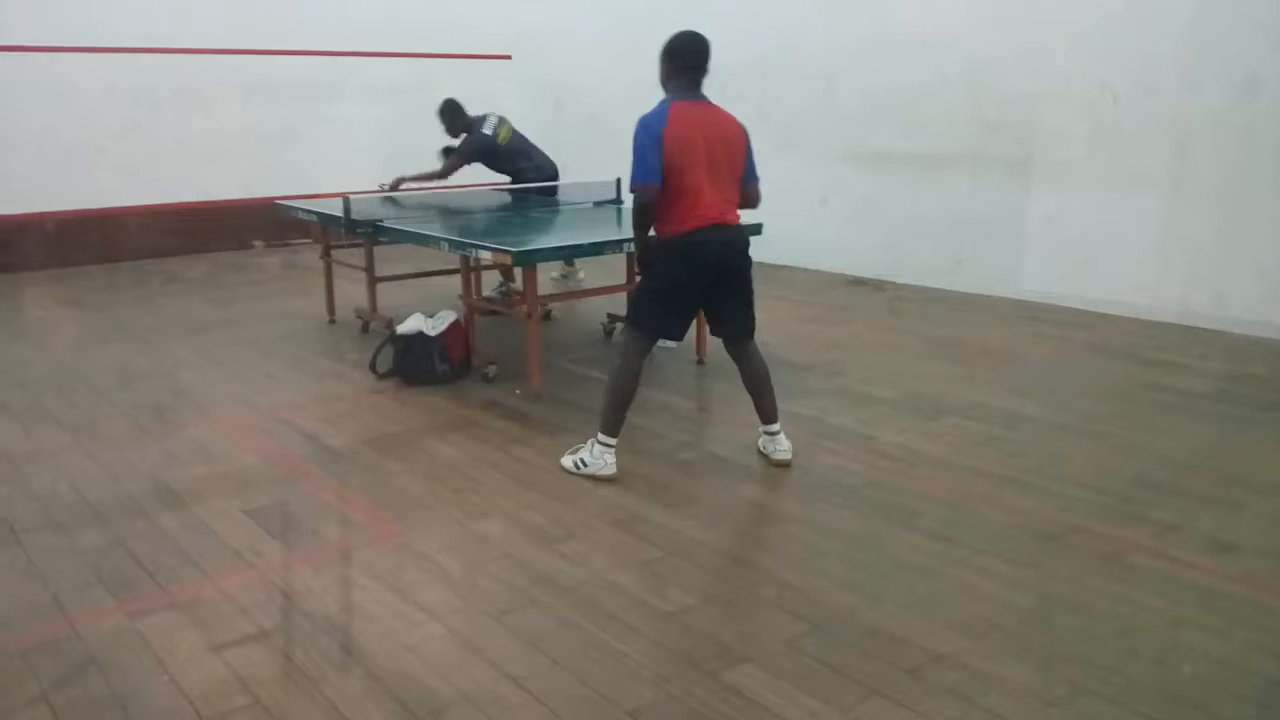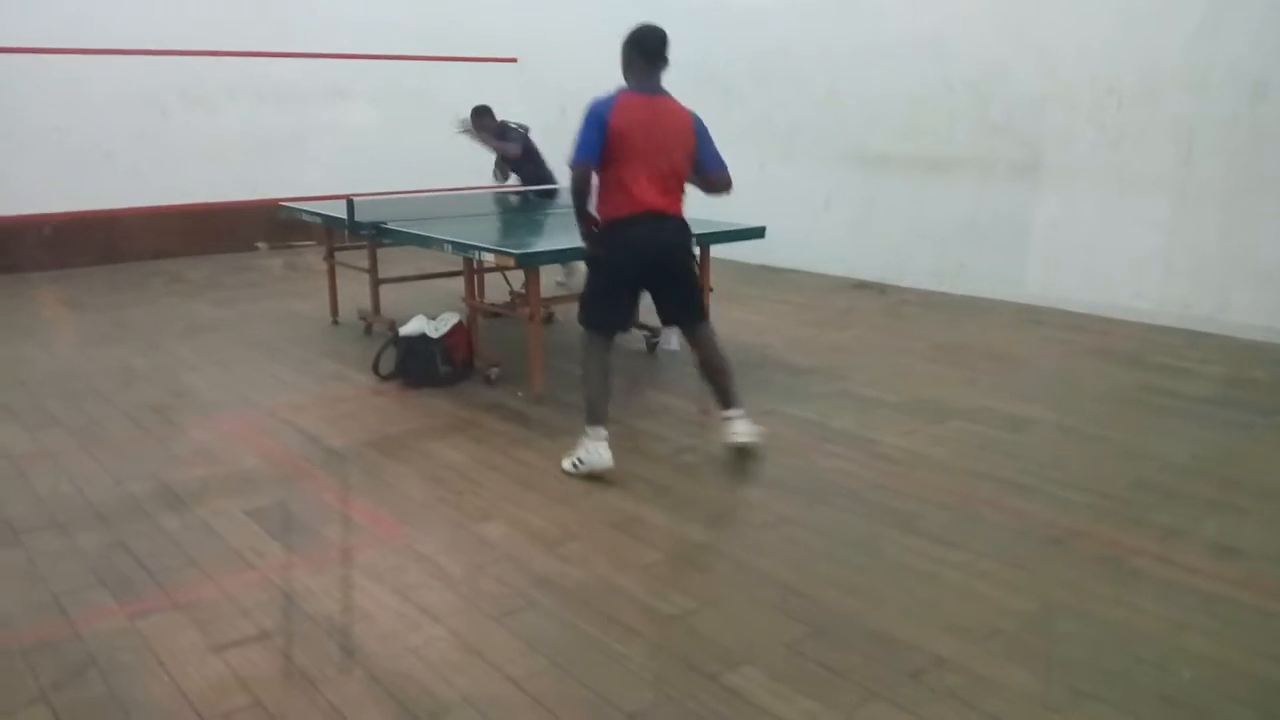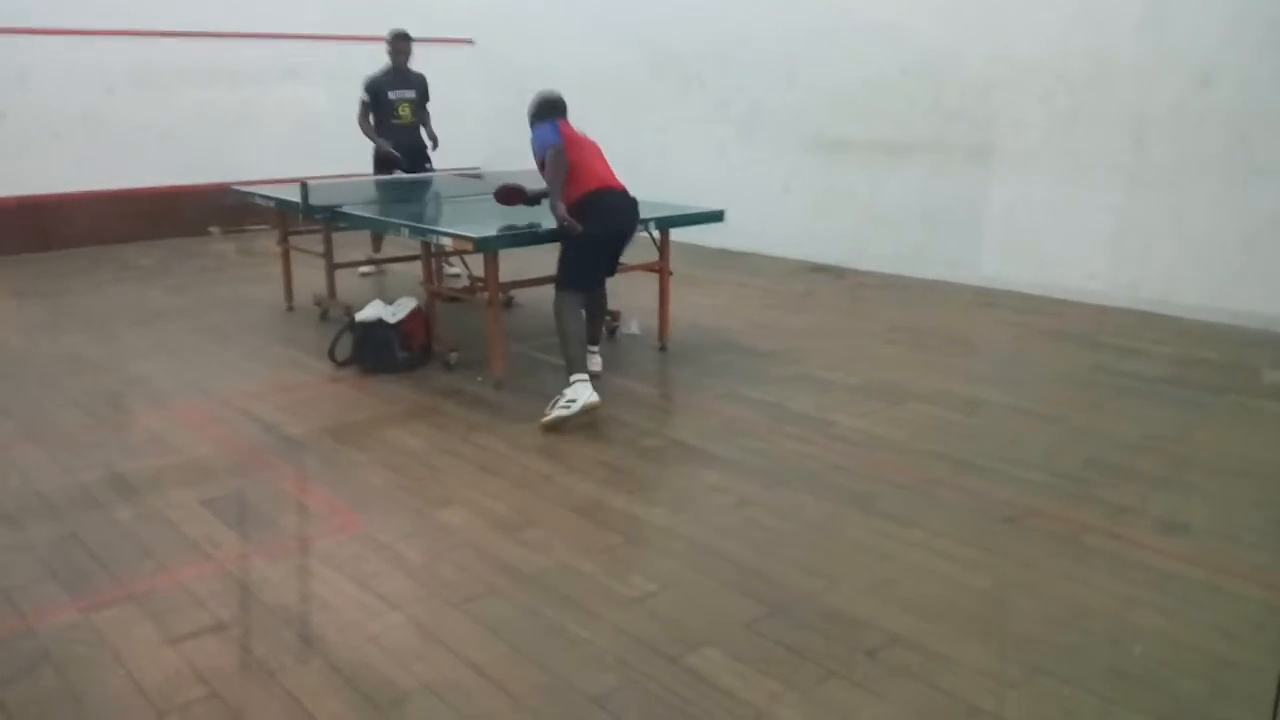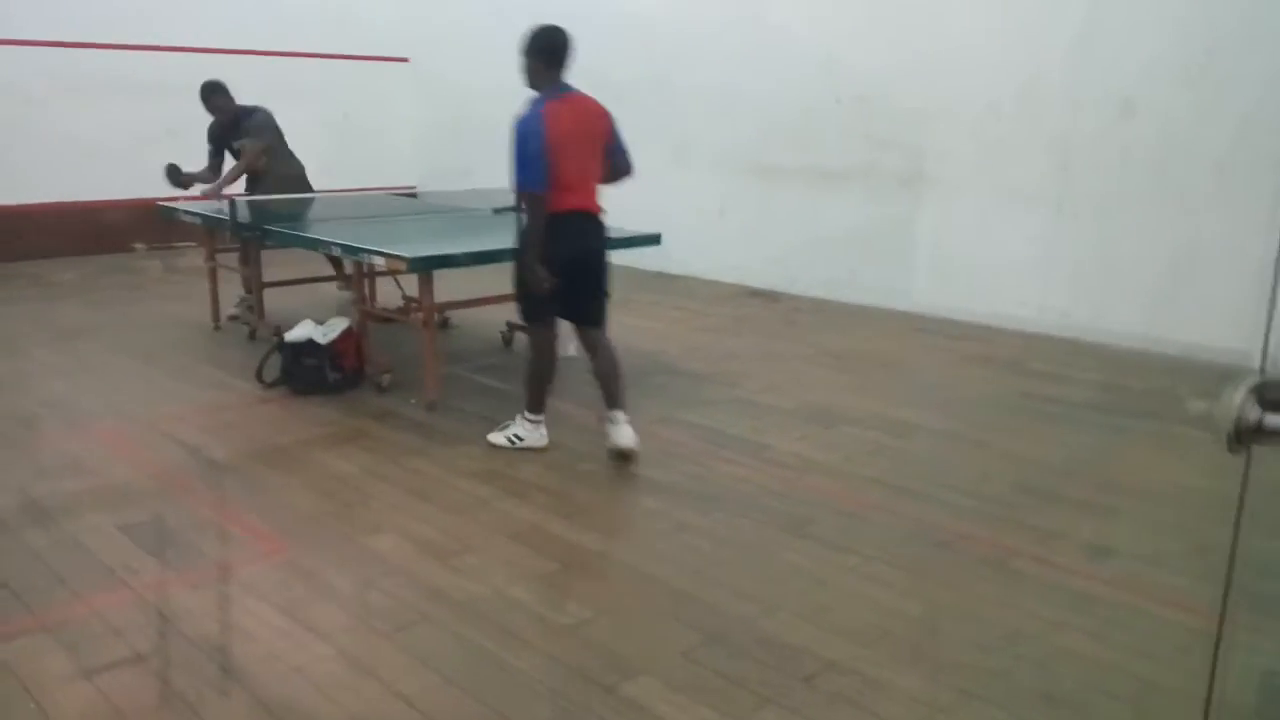
dt=1s
person 1, frame 1
left shoulder: (654, 123)
right shoulder: (733, 125)
left elbow: (647, 196)
right elbow: (751, 197)
left wrist: (641, 240)
left hip: (682, 247)
right hip: (731, 242)
left knee: (633, 345)
right knee: (742, 344)
left ankle: (603, 450)
right ankle: (775, 437)
person 1, frame 2
left shoulder: (604, 111)
right shoulder: (688, 120)
left elbow: (580, 177)
right elbow: (719, 183)
left wrist: (583, 219)
left hip: (621, 236)
right hip: (671, 234)
left knee: (596, 339)
right knee: (699, 331)
left ankle: (595, 443)
right ankle: (734, 420)
person 1, frame 3
left shoulder: (545, 131)
right shoulder: (582, 140)
left elbow: (553, 155)
left wrist: (555, 202)
right wrist: (536, 197)
left hip: (596, 211)
right hip: (625, 207)
left knee: (568, 298)
right knee: (593, 278)
left ankle: (578, 386)
right ankle: (591, 353)
person 1, frame 4
left shoulder: (533, 122)
right shoulder: (596, 111)
left elbow: (535, 199)
right elbow: (621, 168)
left wrist: (533, 259)
left hip: (552, 233)
right hip: (588, 228)
left knee: (542, 330)
right knee: (594, 331)
left ankle: (533, 424)
right ankle: (619, 423)
person 2, frame 1
left shoulder: (474, 141)
right shoulder: (490, 118)
left elbow: (443, 173)
left wrist: (405, 179)
right wrist: (460, 155)
left hip: (532, 178)
right hip: (548, 170)
left ankle: (509, 285)
right ankle: (570, 268)
person 2, frame 2
left shoulder: (512, 134)
right shoulder: (502, 133)
left elbow: (513, 153)
left wrist: (480, 137)
left hip: (541, 188)
right hip: (530, 185)
person 2, frame 3
left shoulder: (419, 80)
right shoulder: (375, 83)
right elbow: (363, 119)
left wrist: (430, 131)
right wrist: (379, 142)
left hip: (417, 152)
right hip: (388, 155)
right ankle: (375, 257)
person 2, frame 4
left shoulder: (258, 118)
right shoulder: (216, 130)
left elbow: (252, 159)
right elbow: (213, 170)
left wrist: (219, 186)
right wrist: (192, 177)
left hip: (289, 178)
right hip: (258, 185)
left ankle: (345, 279)
right ankle: (250, 297)
